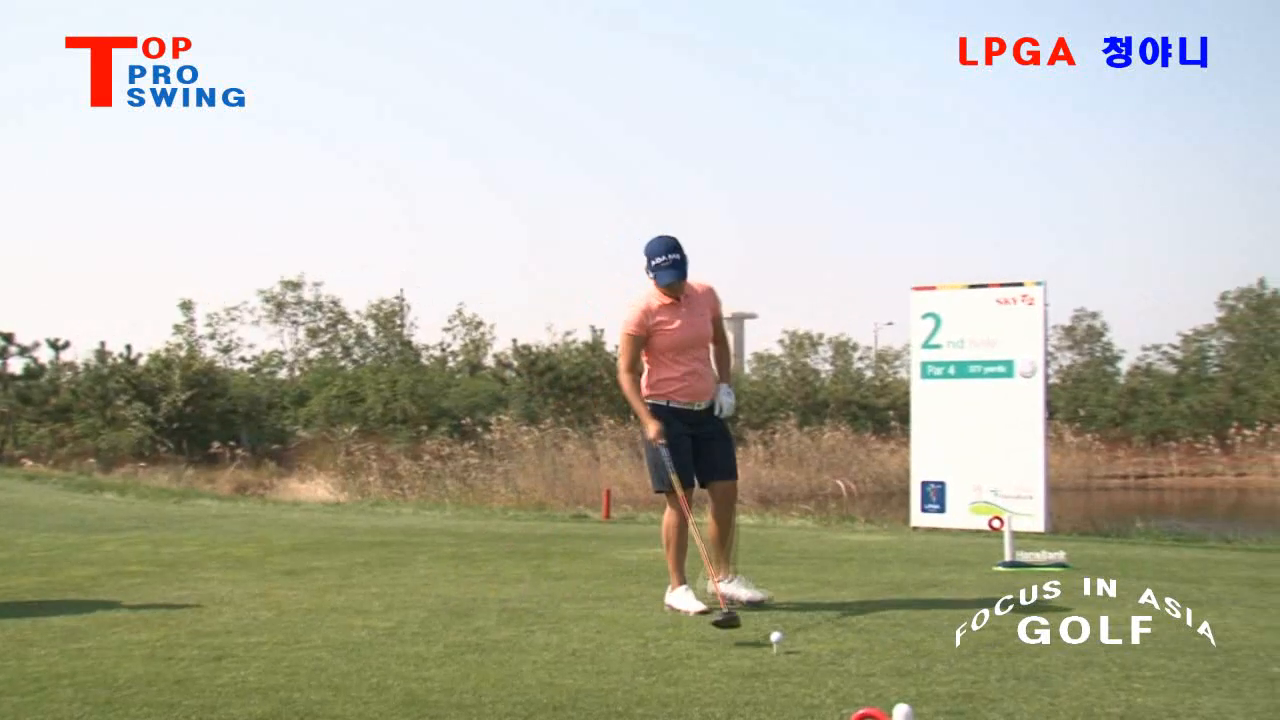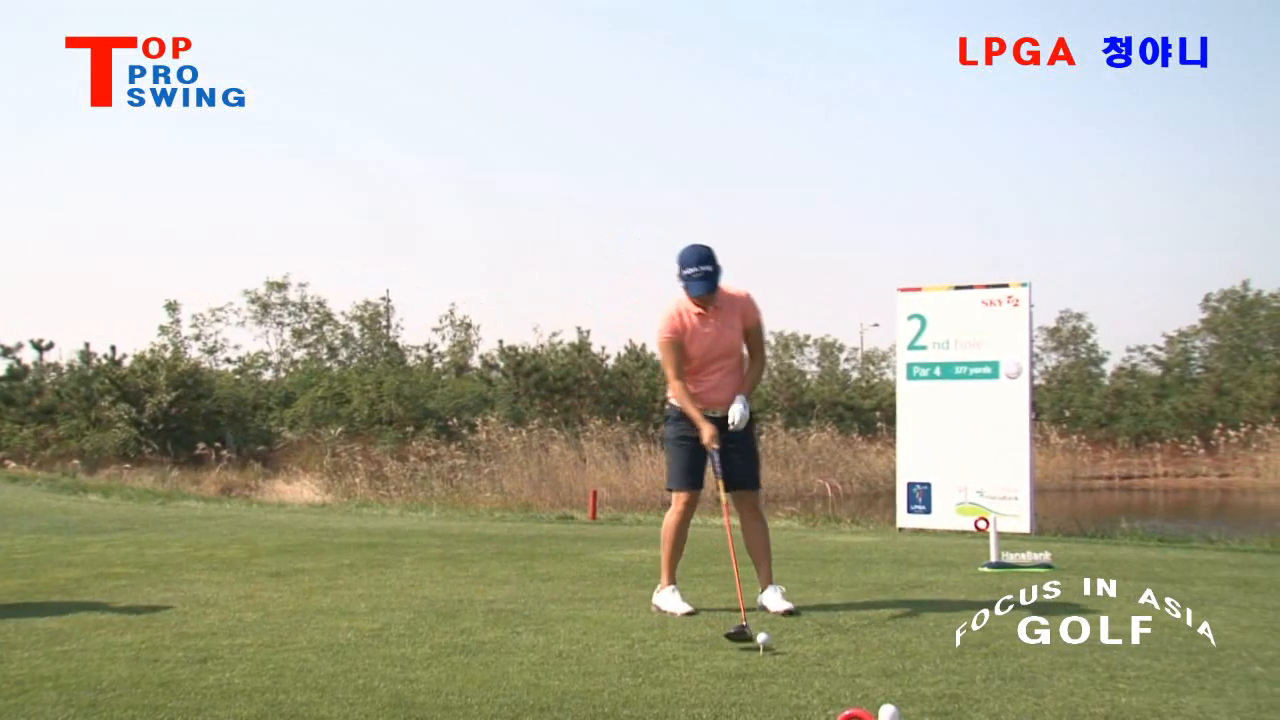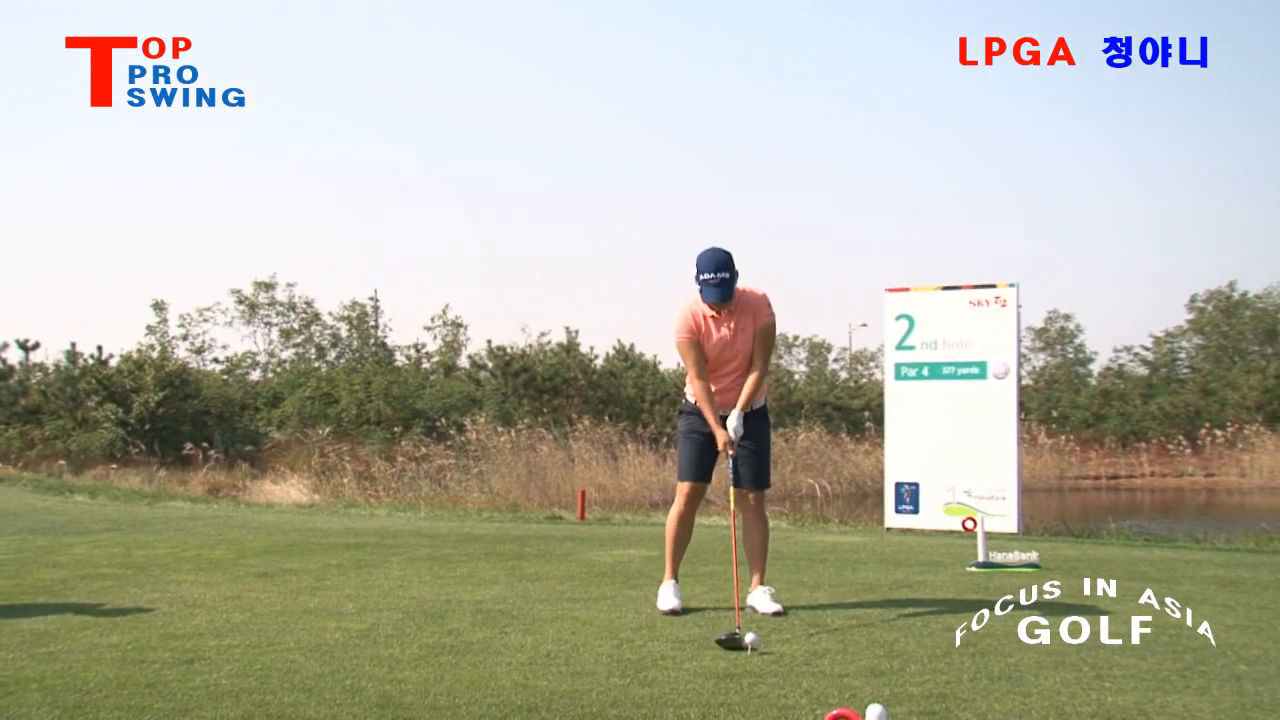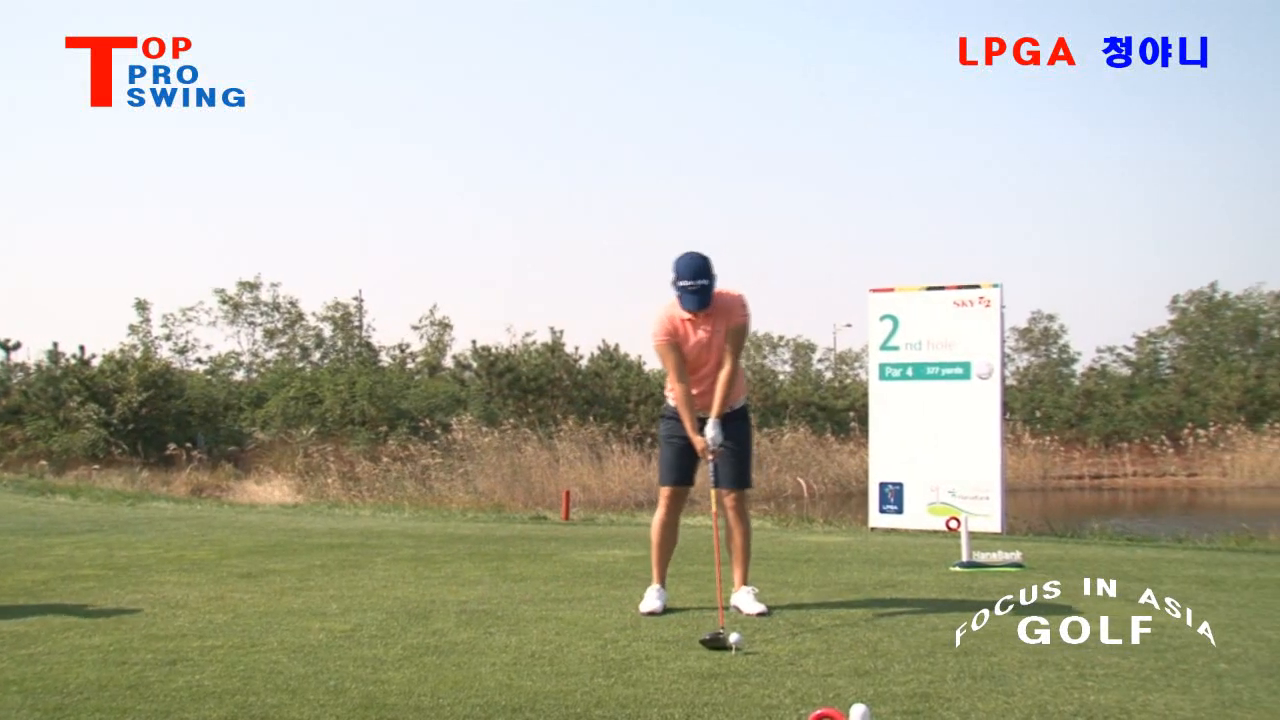
dt=0.3s
person 1, frame 1
left shoulder: (706, 295)
right shoulder: (642, 312)
left elbow: (720, 341)
right elbow: (625, 372)
left wrist: (725, 384)
right wrist: (648, 420)
left hip: (706, 411)
right hip: (663, 413)
left knee: (726, 493)
right knee: (678, 500)
left ankle: (723, 576)
right ankle: (677, 587)
person 1, frame 2
left shoulder: (742, 303)
right shoulder: (673, 318)
left elbow: (757, 354)
right elbow: (676, 380)
left wrist: (743, 397)
right wrist: (702, 424)
left hip: (733, 416)
right hip: (687, 418)
left knee: (749, 501)
right knee: (684, 501)
left ankle: (768, 588)
right ankle: (665, 588)
person 1, frame 3
left shoulder: (759, 304)
right shoulder: (689, 318)
left elbow: (760, 365)
right elbow: (698, 378)
left wrist: (738, 413)
right wrist: (717, 429)
left hip: (750, 413)
right hip: (700, 413)
left knee: (753, 500)
right knee: (687, 495)
left ankle: (757, 589)
right ankle: (670, 583)
person 1, frame 4
left shoulder: (734, 305)
right shoulder: (666, 321)
left elbow: (730, 366)
right elbow: (679, 381)
left wrist: (715, 421)
right wrist: (694, 435)
left hip: (729, 414)
right hip: (680, 415)
left knee: (734, 500)
right knee: (670, 498)
left ankle: (741, 588)
right ankle: (657, 586)
